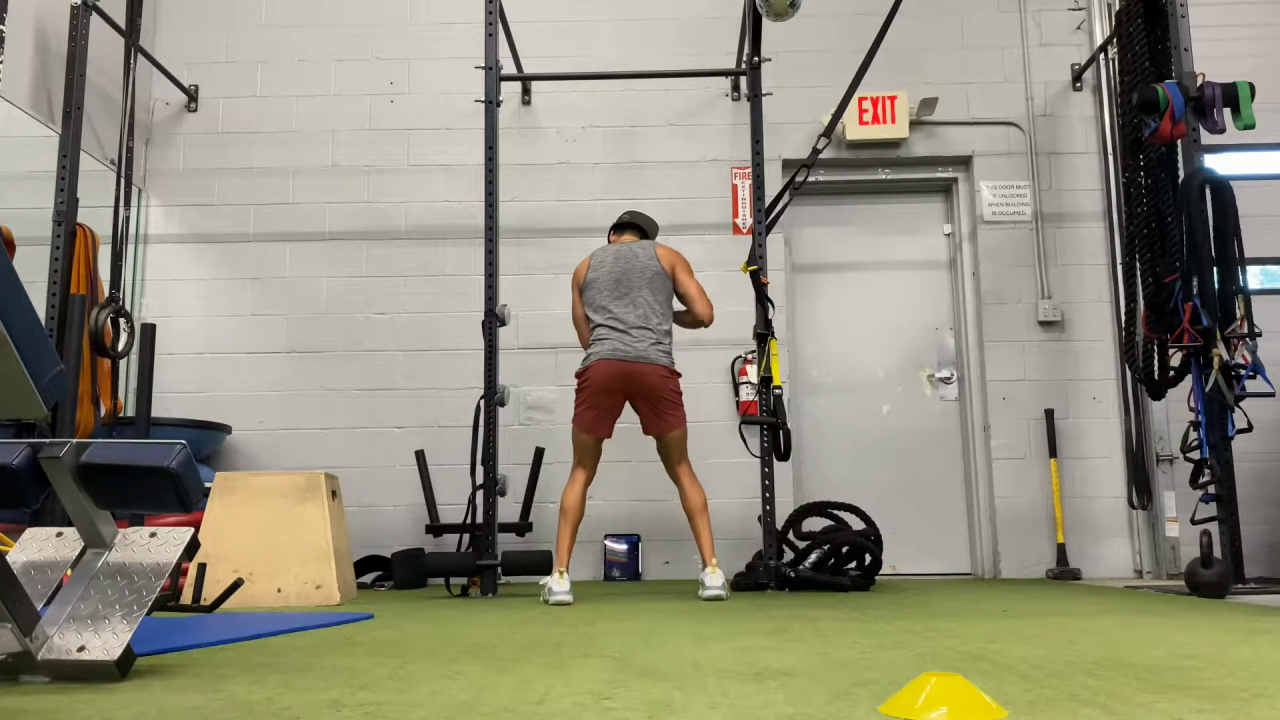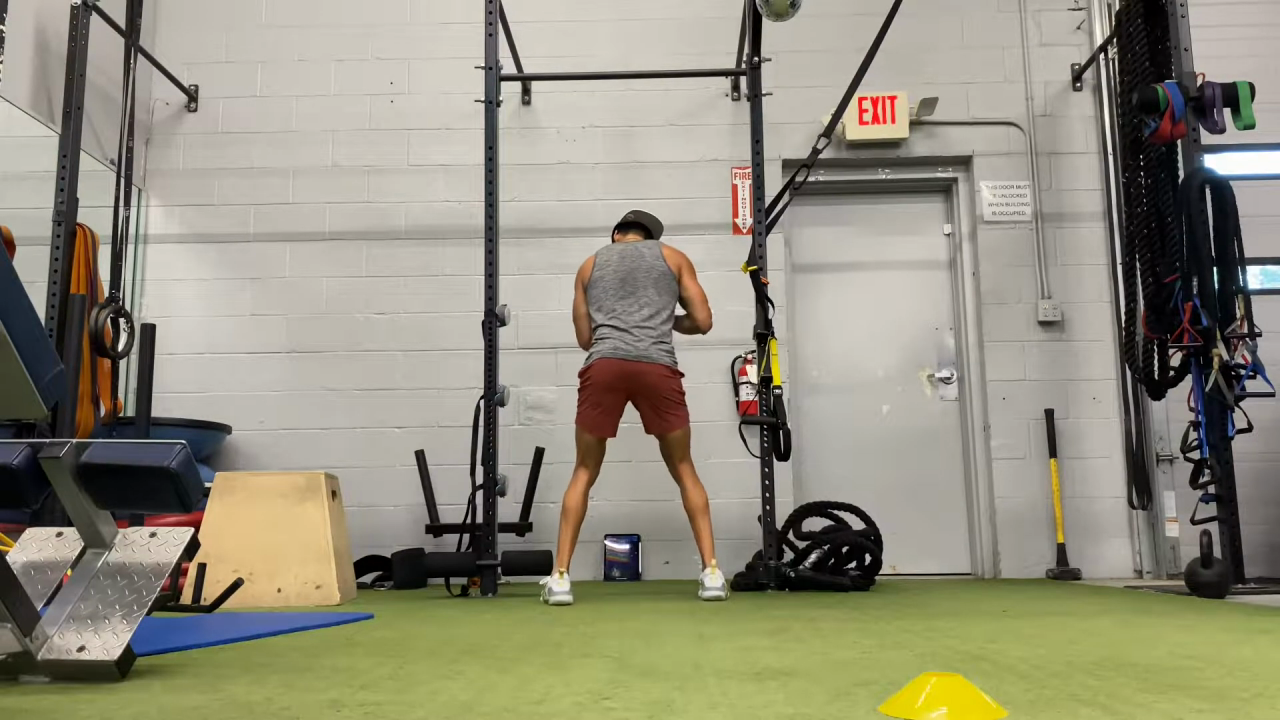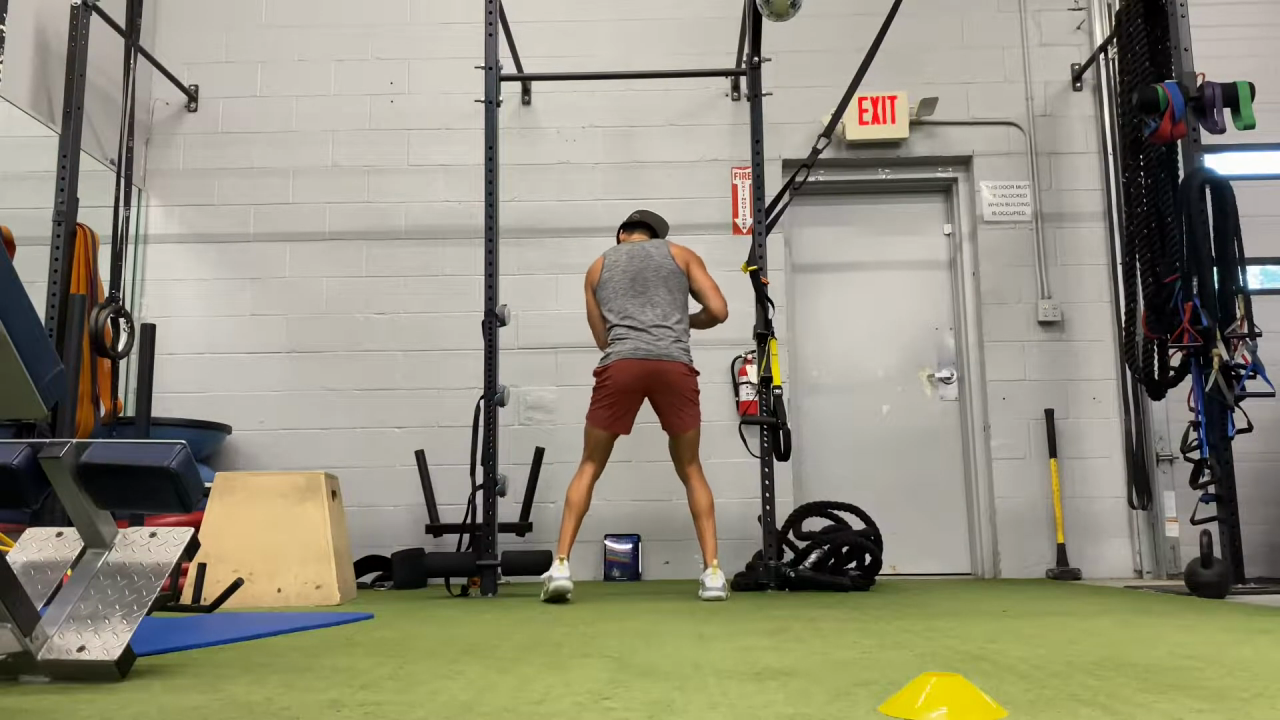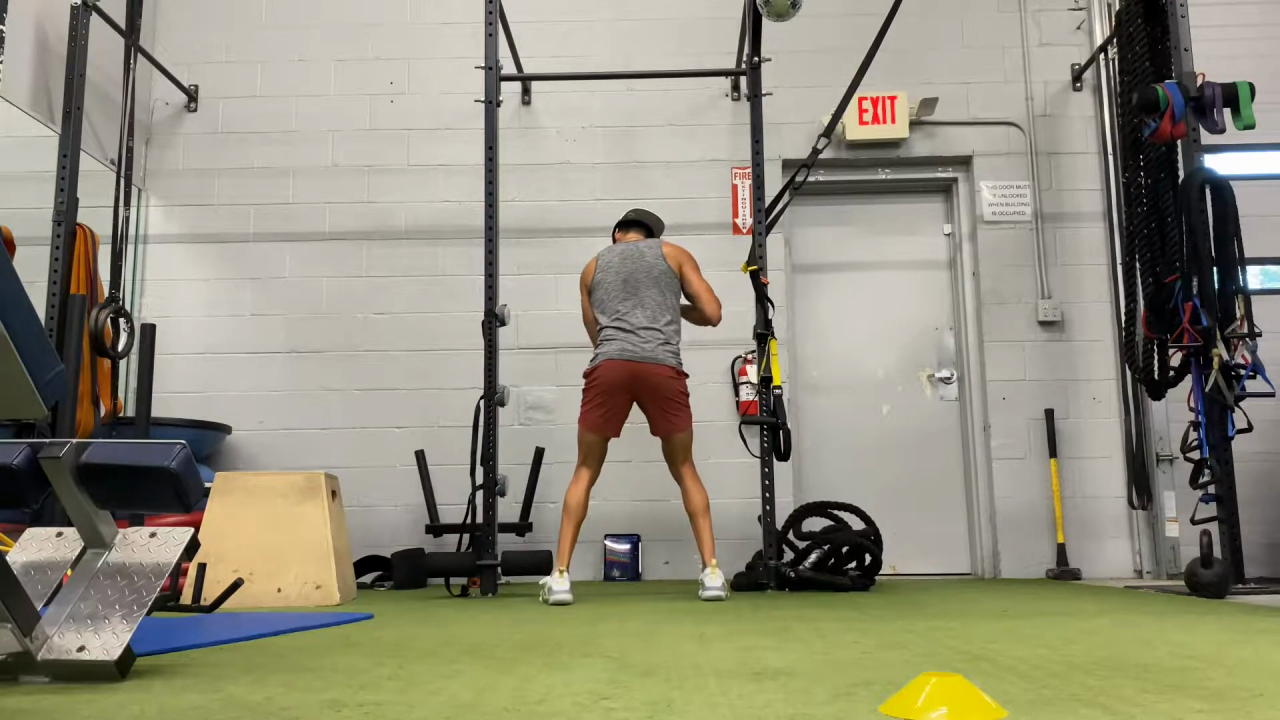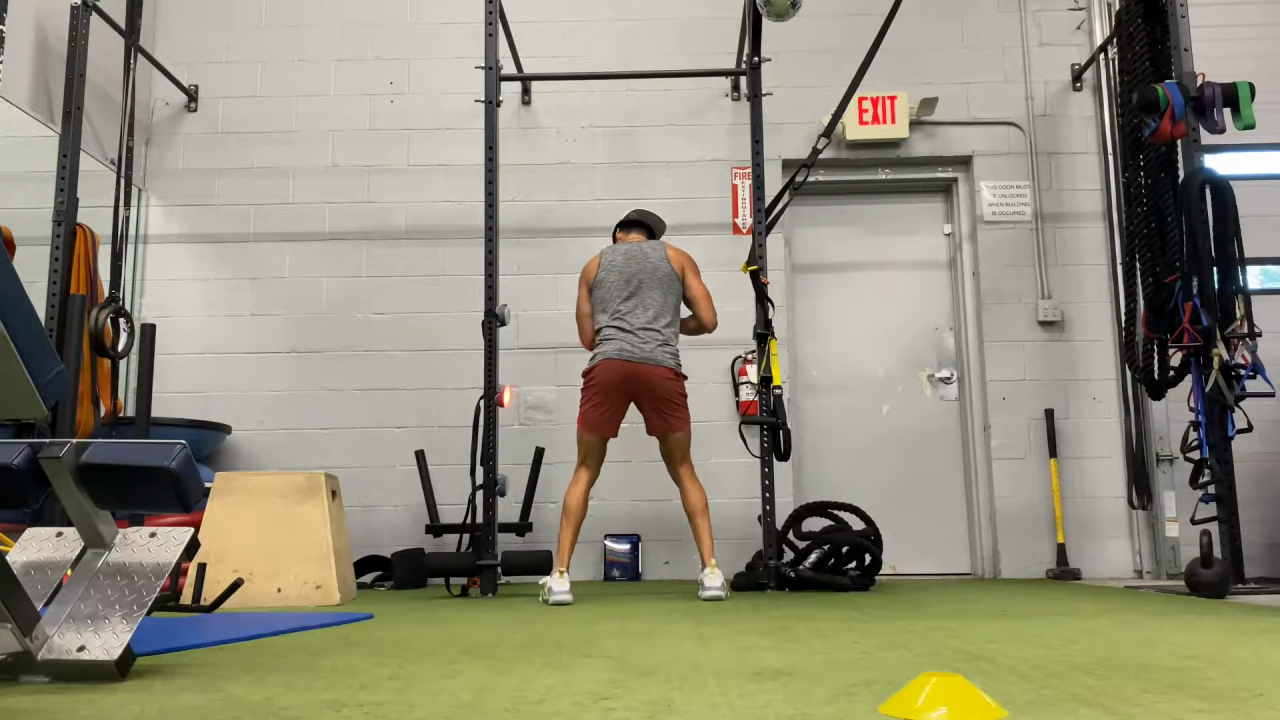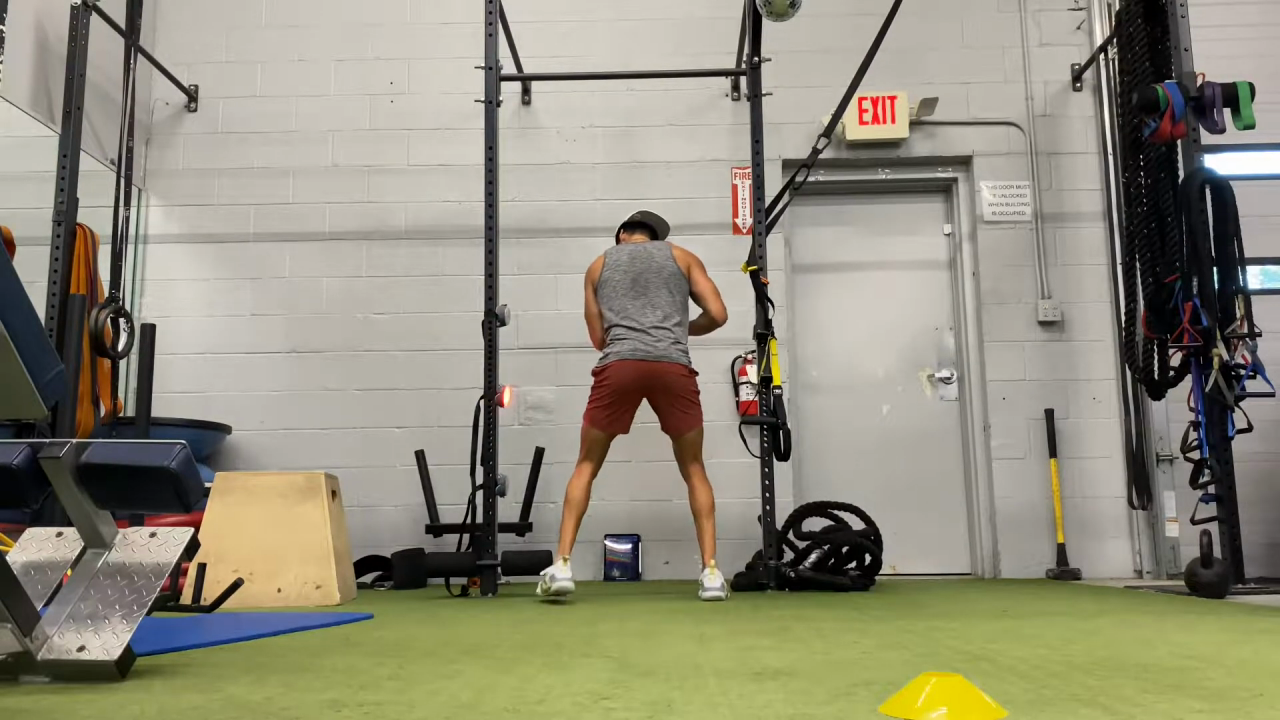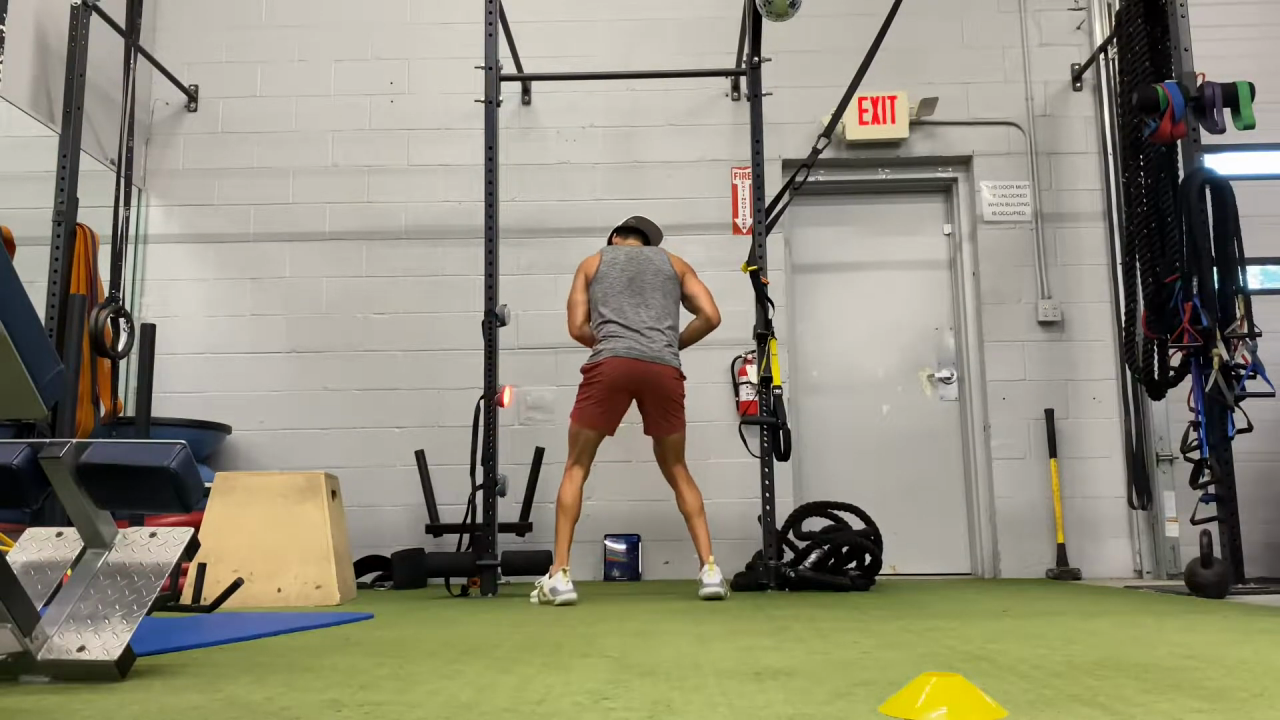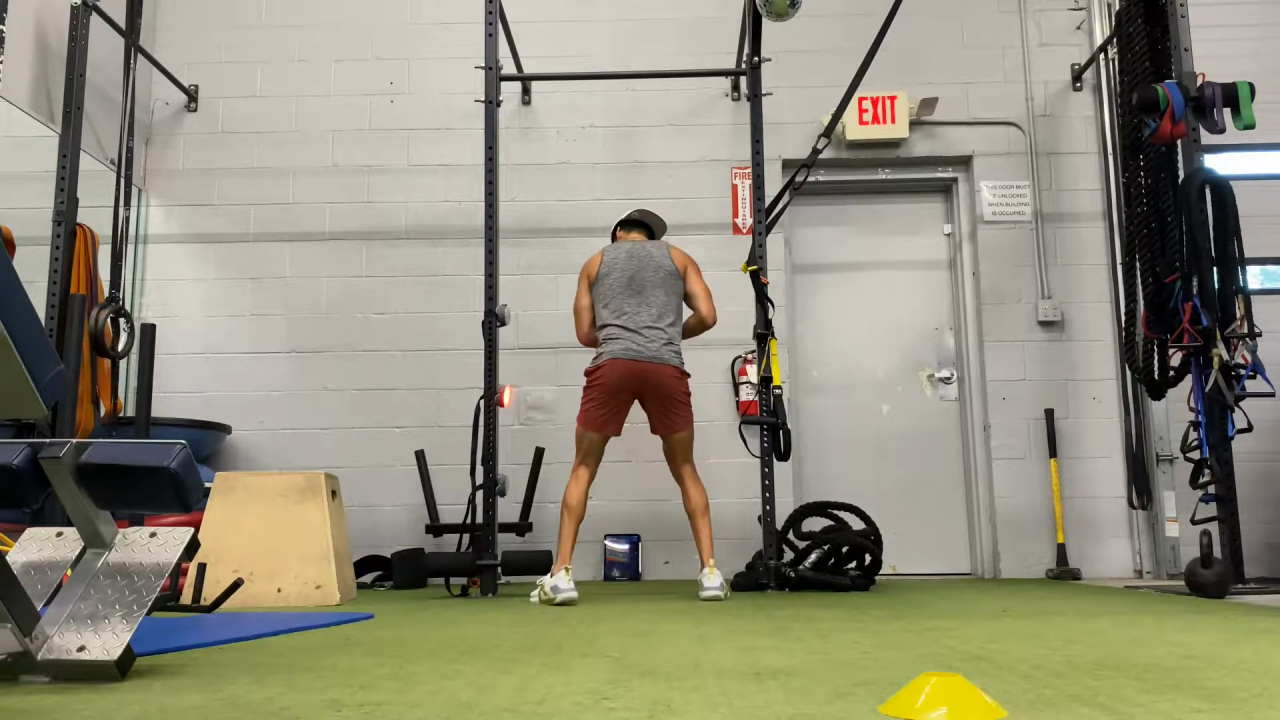
dt=0.2s
person 1, frame 1
left shoulder: (586, 267)
right shoulder: (668, 257)
right elbow: (704, 315)
left hip: (601, 367)
right hip: (654, 368)
left knee: (581, 473)
right knee: (681, 471)
left ankle: (559, 577)
right ankle: (711, 572)
person 1, frame 2
left shoulder: (590, 266)
right shoulder: (672, 257)
right elbow: (702, 321)
left hip: (604, 367)
right hip: (656, 368)
left knee: (584, 473)
right knee: (683, 470)
left ankle: (560, 578)
right ankle: (711, 572)
person 1, frame 3
left shoulder: (598, 268)
right shoulder: (680, 254)
right elbow: (719, 311)
left hip: (620, 366)
right hip: (673, 366)
left knee: (589, 467)
right knee: (691, 471)
left ankle: (561, 565)
right ankle: (713, 573)
person 1, frame 4
left shoulder: (593, 267)
right shoulder: (674, 254)
right elbow: (712, 314)
left hip: (610, 367)
right hip: (662, 369)
left knee: (585, 473)
right knee: (685, 472)
left ankle: (560, 577)
right ankle: (711, 572)
person 1, frame 5
left shoulder: (594, 266)
right shoulder: (676, 257)
right elbow: (707, 321)
left hip: (608, 367)
right hip: (661, 370)
left knee: (585, 473)
right knee: (683, 472)
left ankle: (560, 577)
right ankle: (711, 572)
person 1, frame 6
left shoulder: (600, 265)
right shoulder: (681, 257)
right elbow: (718, 314)
left hip: (620, 366)
right hip: (673, 367)
left knee: (586, 466)
right knee: (693, 471)
left ankle: (561, 565)
right ankle: (711, 573)
person 1, frame 7
left shoulder: (593, 263)
right shoulder: (674, 263)
left elbow: (578, 328)
right elbow: (711, 316)
left hip: (609, 366)
right hip: (662, 370)
left knee: (576, 470)
right knee: (677, 473)
left ankle: (560, 576)
right ankle: (710, 569)
person 1, frame 8
left shoulder: (596, 263)
right shoulder: (677, 257)
left elbow: (584, 334)
right elbow: (706, 317)
left hip: (611, 367)
right hip: (665, 369)
left knee: (583, 471)
right knee: (685, 471)
left ankle: (562, 574)
right ankle: (710, 572)
